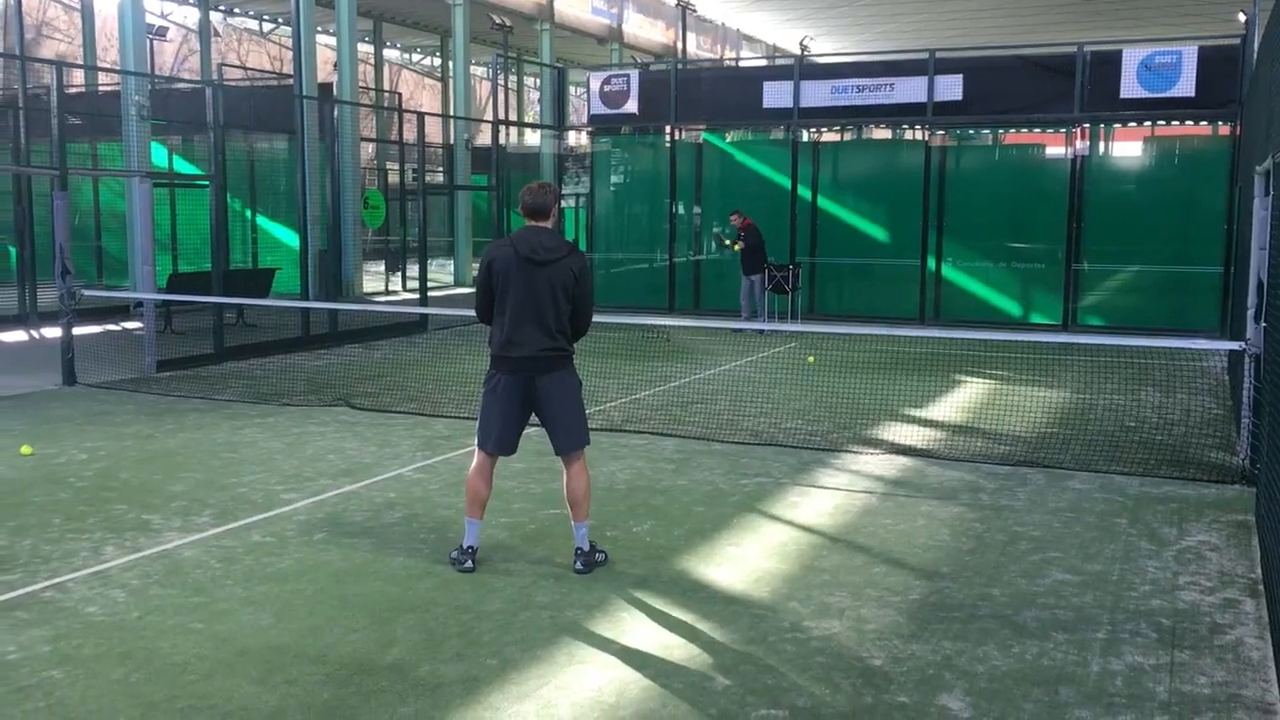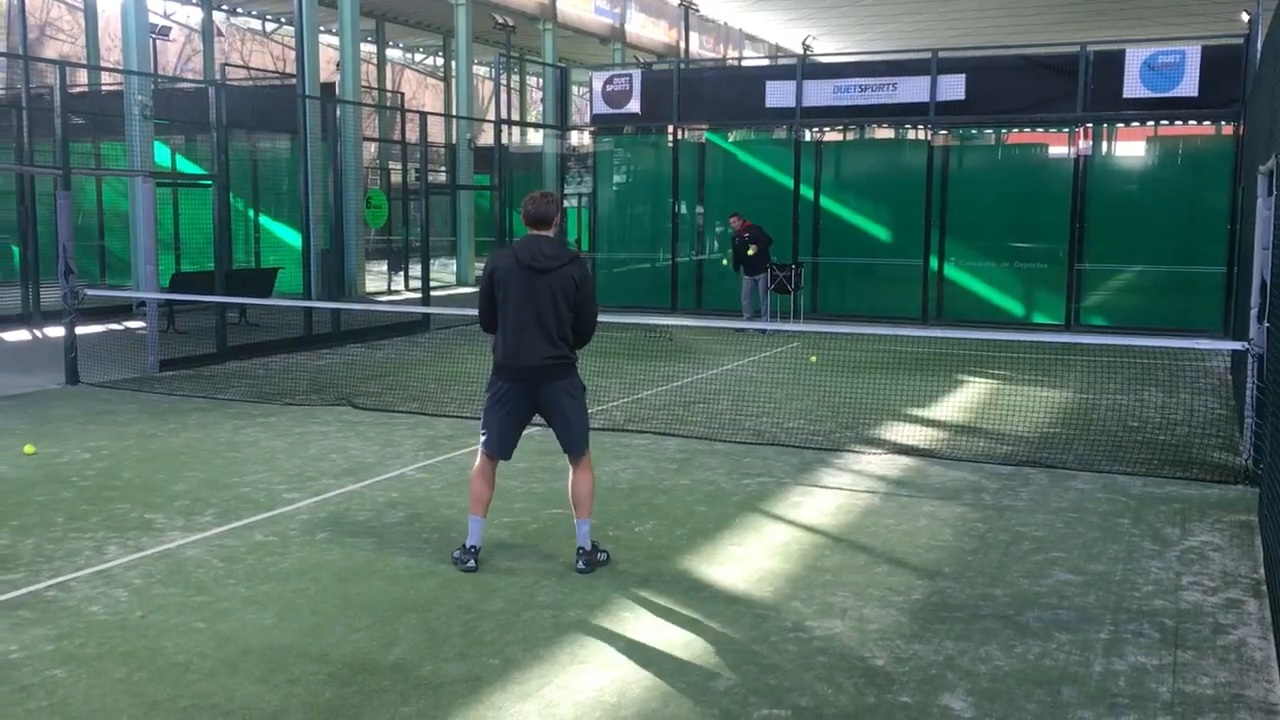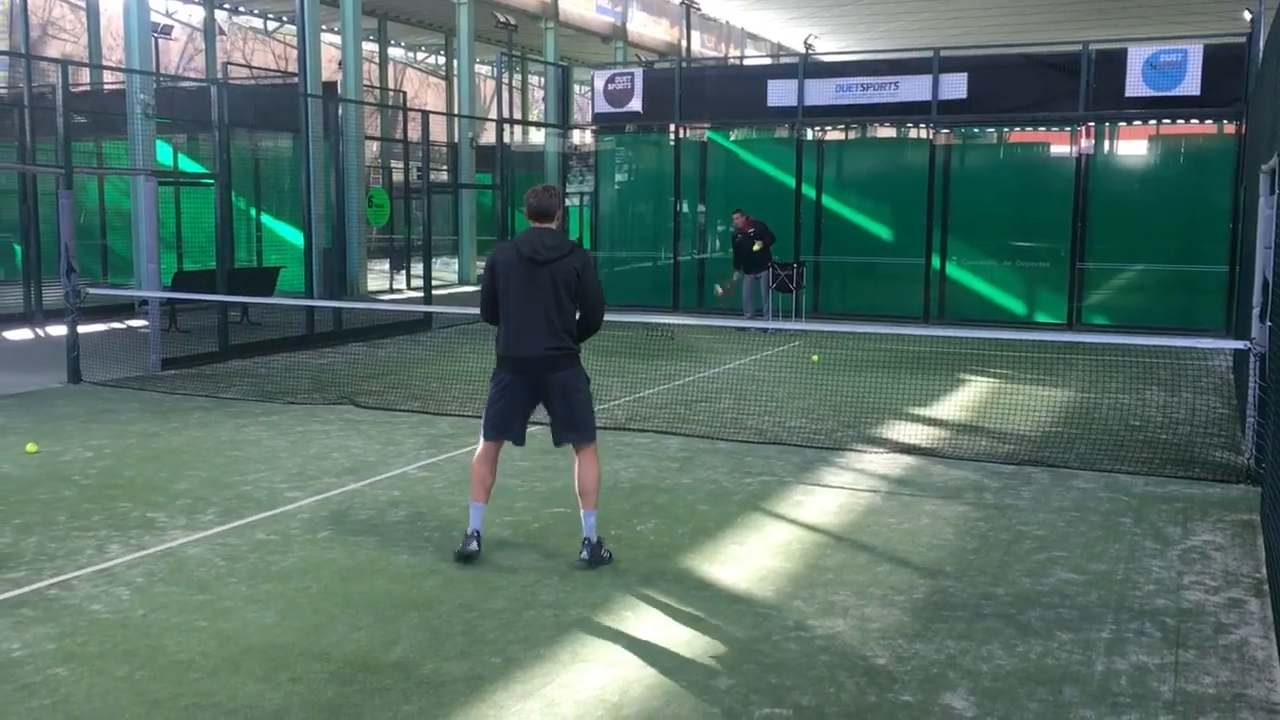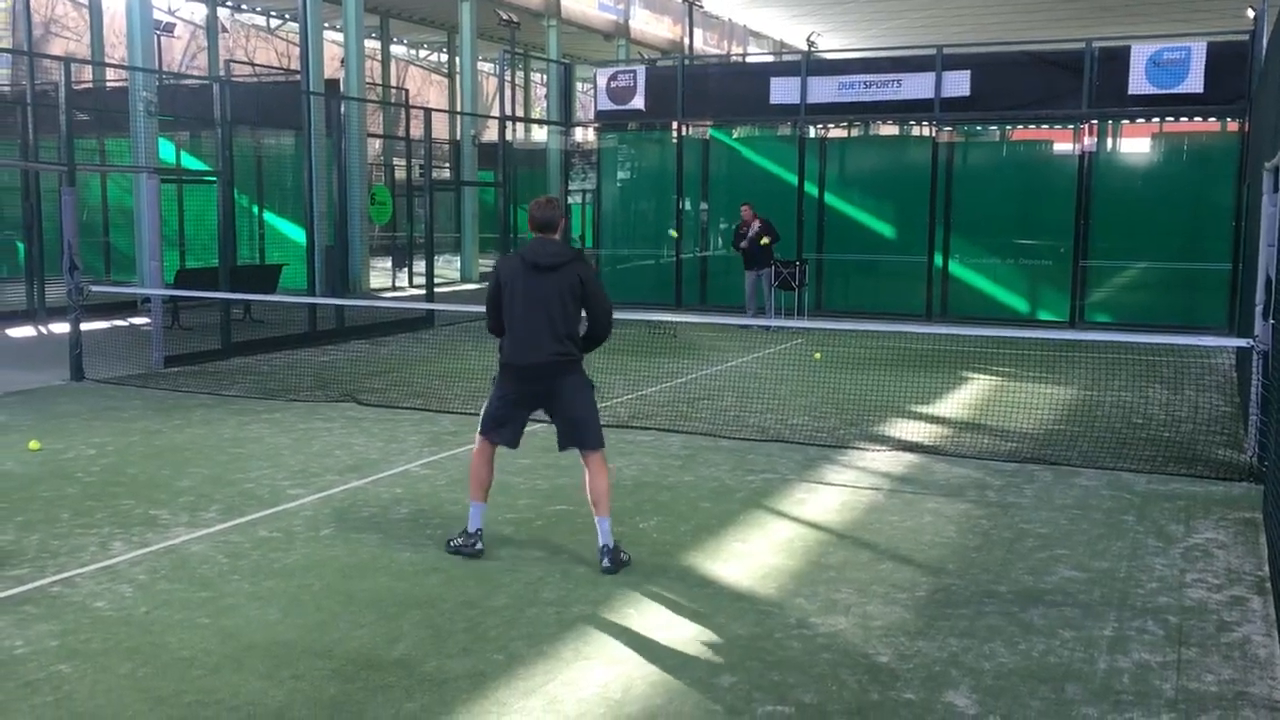
dt=0.2s
person 1, frame 1
left shoulder: (496, 253)
right shoulder: (573, 259)
left elbow: (482, 312)
right elbow: (582, 322)
left hip: (507, 368)
right hip: (556, 369)
left knee: (484, 458)
right knee: (574, 460)
left ankle: (468, 548)
right ankle: (583, 550)
person 1, frame 2
left shoulder: (499, 262)
right shoulder: (575, 266)
left elbow: (486, 322)
right elbow: (586, 328)
left hip: (510, 374)
right hip: (559, 375)
left knee: (486, 460)
right knee: (580, 460)
left ankle: (471, 547)
right ankle: (585, 549)
person 1, frame 3
left shoulder: (501, 255)
right shoulder: (576, 257)
left elbow: (488, 314)
right elbow: (594, 318)
left hip: (513, 364)
right hip: (562, 366)
left knee: (488, 446)
right knee: (585, 450)
left ankle: (473, 535)
right ankle: (590, 541)
person 1, frame 4
left shoulder: (506, 266)
right shoulder: (579, 265)
left elbow: (494, 325)
right elbow: (602, 324)
left hip: (516, 372)
right hip: (566, 373)
left knee: (484, 444)
right knee: (594, 457)
left ankle: (474, 533)
right ankle: (607, 546)
